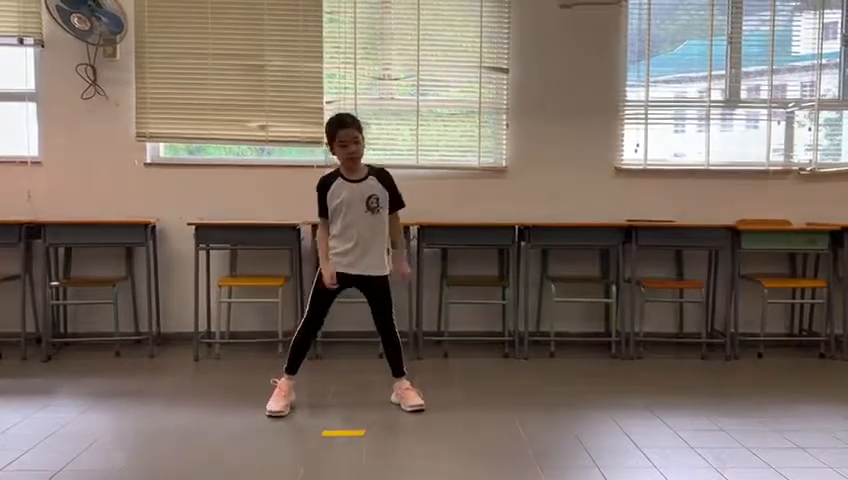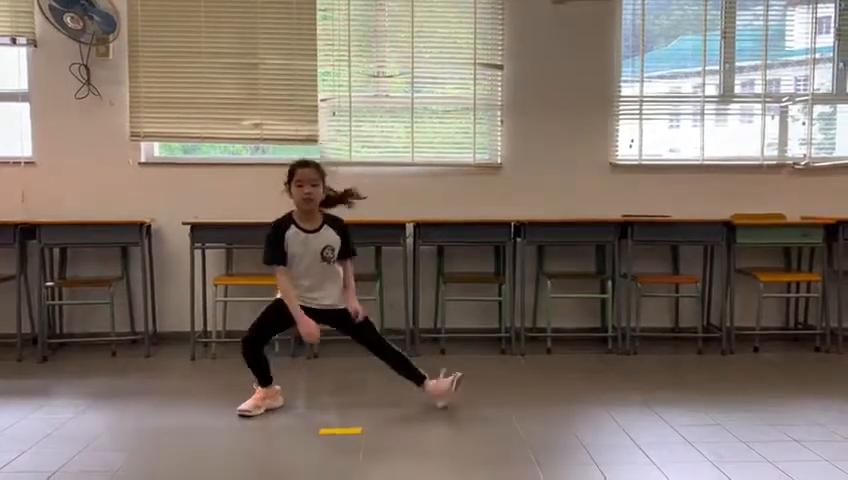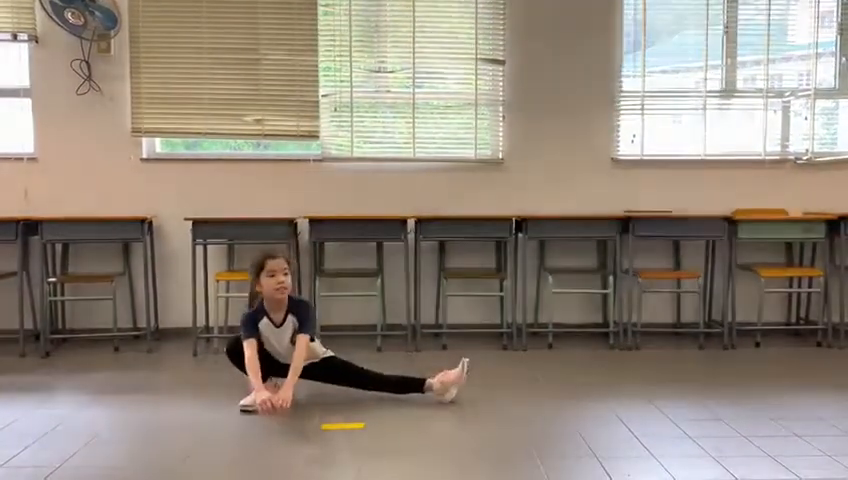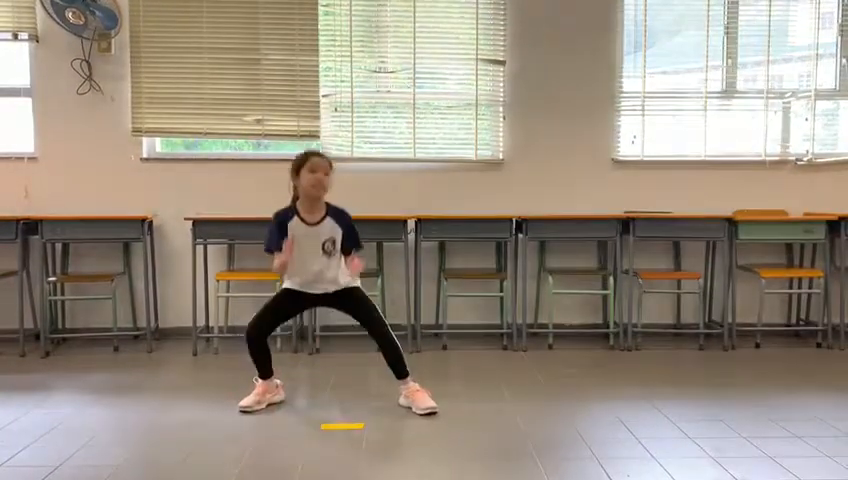
dt=1s
person 1, frame 1
left shoulder: (381, 178)
right shoulder: (328, 184)
left elbow: (394, 221)
right elbow: (324, 228)
left wrist: (401, 259)
right wrist: (325, 265)
left hip: (375, 267)
right hip: (337, 267)
left knee: (386, 325)
right knee: (311, 323)
left ankle: (401, 385)
right ankle: (285, 384)
person 1, frame 2
left shoulder: (337, 227)
right shoulder: (279, 230)
left elbow: (346, 265)
right elbow: (281, 277)
left wrist: (352, 298)
right wrist: (301, 319)
left hip: (334, 302)
right hip: (293, 302)
left knee: (377, 343)
right knee: (250, 342)
left ankle: (431, 385)
right ankle: (267, 392)
person 1, frame 3
left shoulder: (301, 308)
right shoulder: (252, 317)
left elbow: (302, 347)
right elbow: (250, 353)
left wrist: (288, 387)
right wrist: (260, 389)
left hip: (313, 361)
right hip: (277, 363)
left knee: (370, 380)
right knee: (235, 347)
left ankle: (434, 385)
right ankle: (268, 385)
person 1, frame 4
left shoulder: (340, 218)
right shoulder: (284, 219)
left elbow: (351, 258)
right elbow: (278, 268)
left wrist: (354, 265)
right wrist: (283, 260)
left hip: (339, 286)
right hip: (298, 288)
left knee: (379, 328)
right knee: (255, 330)
left ankle: (409, 387)
right ankle: (267, 384)
